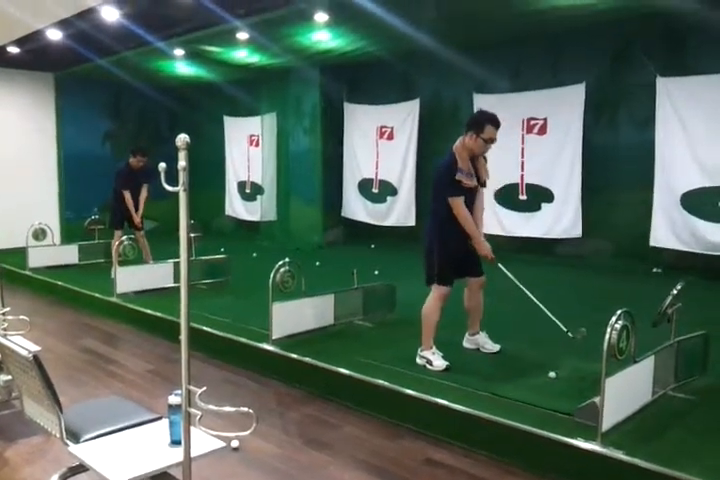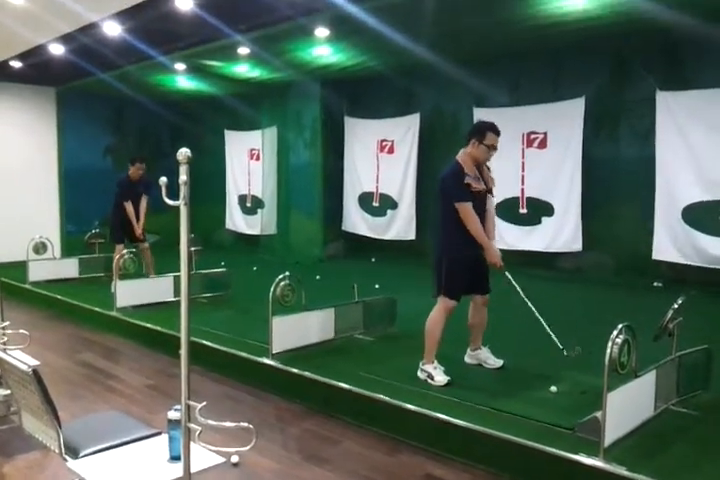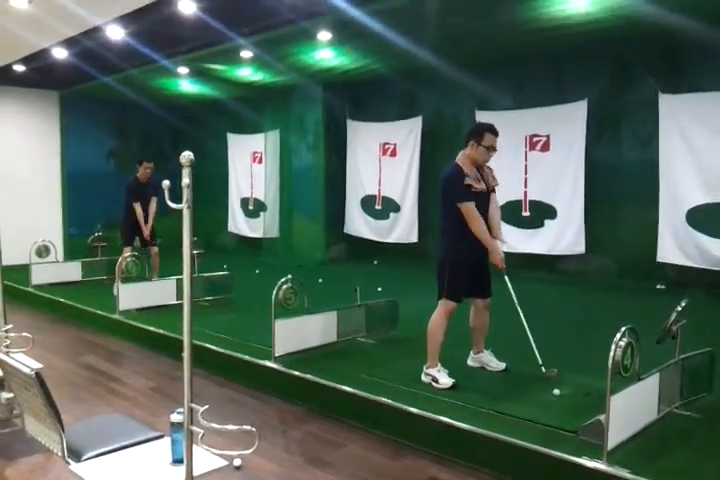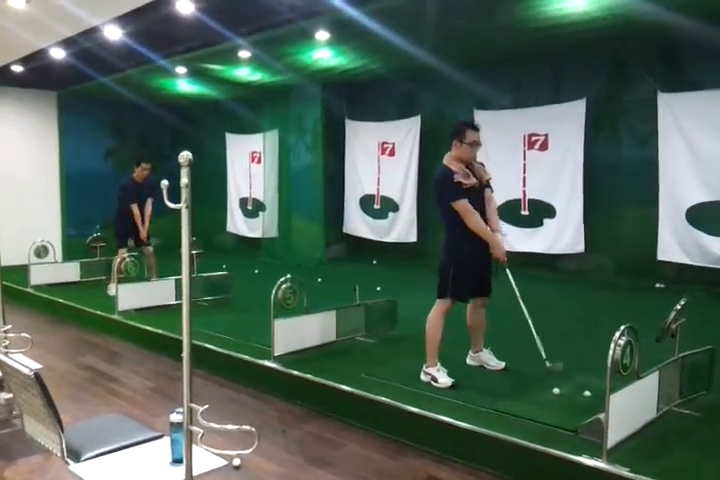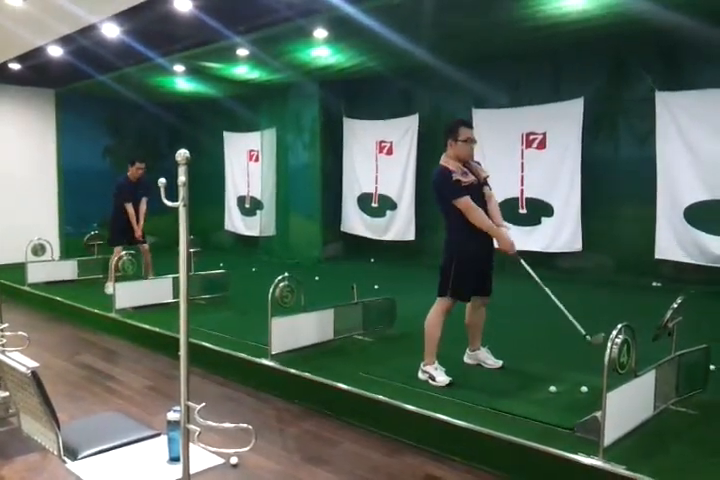
dt=0.3s
person 1, frame 1
left shoulder: (479, 161)
right shoulder: (449, 166)
left elbow: (478, 198)
right elbow: (459, 208)
left wrist: (479, 236)
right wrist: (479, 241)
left hip: (465, 235)
right hip: (443, 236)
left knee: (477, 281)
right knee: (440, 290)
left ankle: (473, 335)
right ankle: (426, 350)
person 1, frame 2
left shoulder: (483, 172)
right shoulder: (454, 174)
left elbow: (488, 207)
right elbow: (467, 215)
left wrist: (491, 242)
right wrist: (489, 247)
left hip: (475, 249)
right hip: (453, 250)
left knee: (481, 298)
right knee: (446, 303)
left ankle: (476, 350)
right ankle: (427, 364)
person 1, frame 3
left shoulder: (485, 173)
right shoulder: (454, 175)
left elbow: (492, 206)
right elbow: (471, 215)
left wrist: (497, 241)
right wrist: (492, 247)
left hip: (478, 250)
right hip: (455, 251)
left knee: (483, 302)
right knee: (447, 305)
left ankle: (478, 353)
right ankle: (431, 367)
person 1, frame 4
left shoulder: (478, 170)
right shoulder: (445, 176)
left elbow: (489, 201)
right elbow: (466, 213)
left wrist: (496, 234)
right wrist: (493, 241)
left hip: (480, 248)
right hip: (459, 250)
left knee: (479, 299)
right knee: (444, 303)
left ankle: (477, 352)
right ankle: (430, 366)
person 1, frame 5
left shoulder: (475, 168)
right shoulder: (444, 175)
left elbow: (489, 198)
right elbow: (469, 210)
left wrist: (501, 227)
right wrist: (499, 236)
left hip: (482, 245)
right hip: (460, 248)
left knee: (480, 298)
right knee: (445, 302)
left ankle: (474, 350)
right ankle: (428, 365)
person 2, frame 1
left shoulder: (146, 170)
right shoulder: (122, 171)
left elbow: (144, 190)
right elbow: (126, 195)
left wrist: (140, 211)
right wrist: (133, 215)
left hip: (135, 205)
right hip: (119, 205)
left knee: (140, 234)
right knee: (118, 234)
left ankle: (150, 263)
right ankle: (115, 267)
person 2, frame 2
left shoulder: (145, 182)
right shoulder: (122, 183)
left elbow: (143, 202)
right elbow: (128, 206)
left wrist: (141, 223)
right wrist: (135, 226)
left hip: (137, 219)
right hip: (119, 218)
left knee: (145, 246)
right knee: (119, 249)
left ankle: (152, 276)
right ankle: (115, 281)
person 2, frame 3
left shoulder: (154, 184)
right shoulder: (131, 185)
left elbow: (153, 204)
right elbow: (137, 208)
left wrist: (149, 225)
right wrist: (143, 229)
left hip: (147, 221)
right hip: (131, 222)
left knee: (155, 251)
right knee: (127, 252)
left ankle: (155, 279)
person 2, frame 4
left shoulder: (148, 184)
right shoulder: (127, 185)
left elbow: (148, 205)
right elbow: (134, 209)
left wrist: (146, 226)
right wrist: (140, 230)
left hip: (141, 222)
right hip: (124, 222)
left knee: (149, 251)
right knee: (122, 252)
left ankle: (154, 279)
right ankle: (112, 284)
person 2, frame 5
left shoulder: (143, 183)
right shoulder: (122, 184)
left elbow: (143, 204)
right elbow: (129, 208)
left wrist: (141, 225)
right wrist: (135, 229)
left hip: (135, 220)
right hip: (119, 221)
left knee: (145, 248)
right knee: (118, 250)
left ankle: (151, 277)
right ankle: (110, 283)
